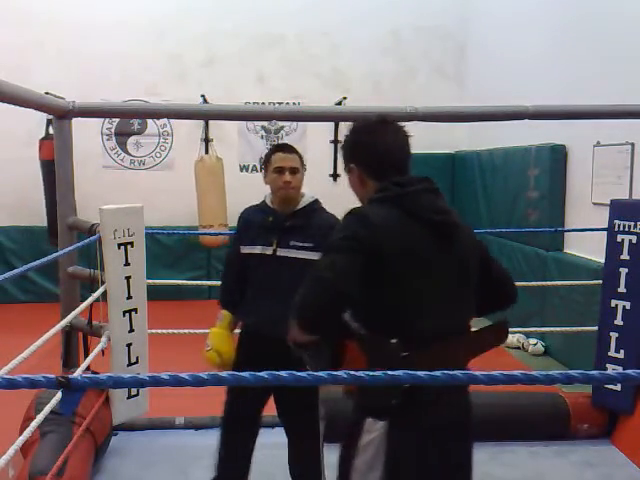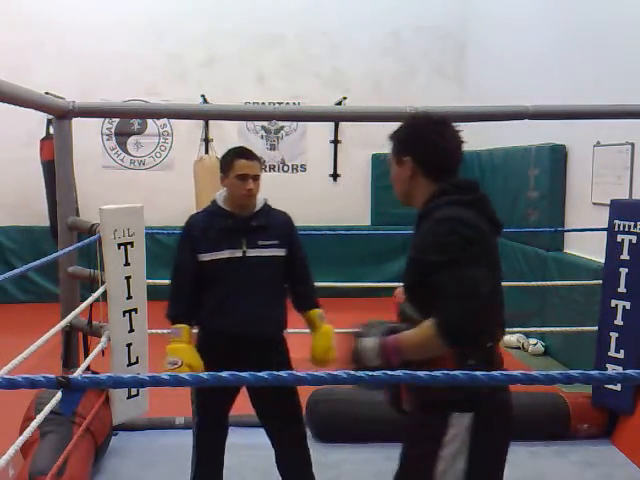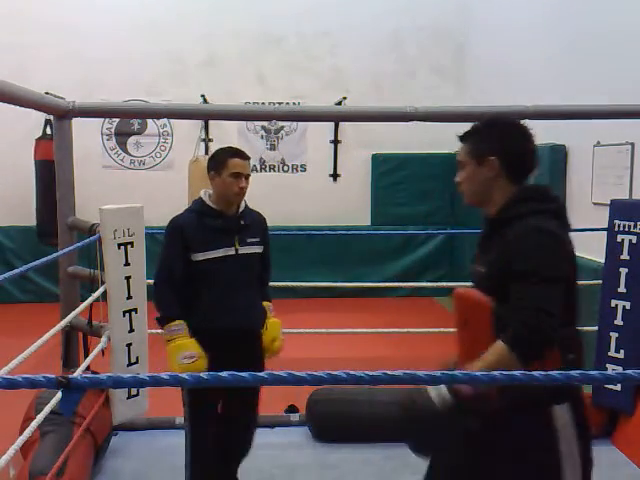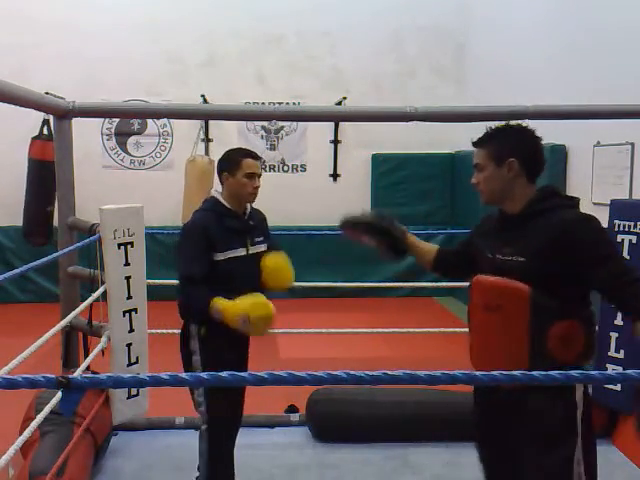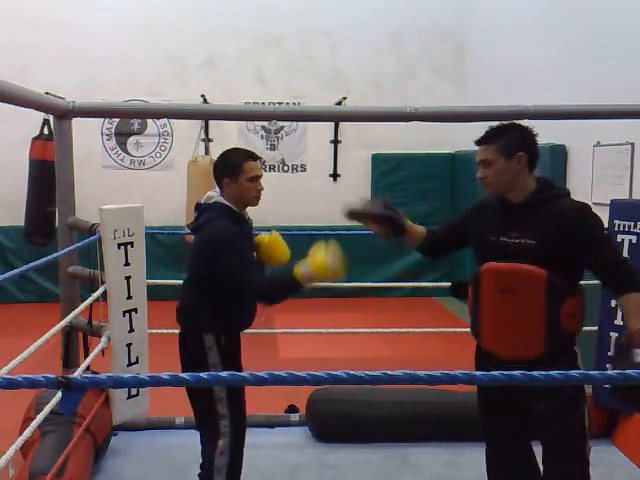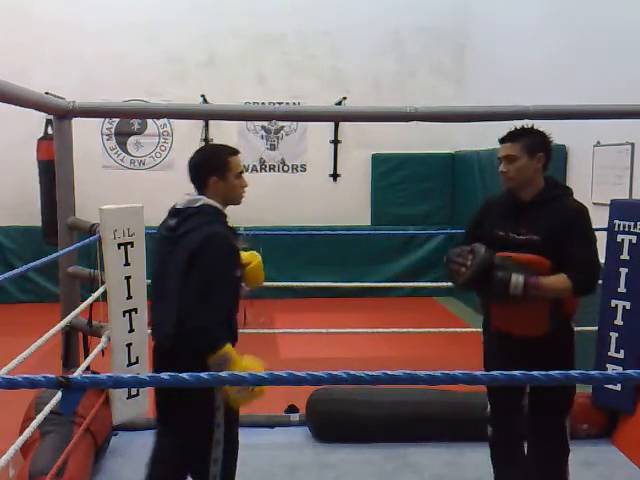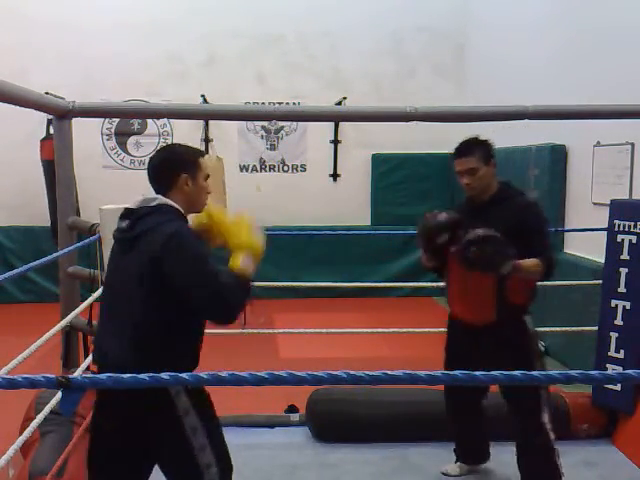
dt=0.4s
person 1, frame 1
left shoulder: (365, 224)
right shoulder: (454, 227)
left elbow: (313, 312)
right elbow: (502, 295)
left wrist: (300, 332)
left hip: (394, 414)
right hip: (451, 405)
person 1, frame 2
left shoulder: (447, 228)
right shoulder: (455, 219)
left elbow: (464, 321)
left wrist: (384, 348)
left hip: (458, 414)
right hip: (443, 405)
person 1, frame 3
left shoulder: (536, 235)
right shoulder: (499, 227)
left elbow: (531, 336)
left wrist: (454, 388)
right wrist: (460, 380)
left hip: (541, 411)
right hip: (486, 399)
person 1, frame 4
left shoulder: (571, 229)
right shoulder: (491, 226)
right elbow: (452, 264)
right wrist: (399, 239)
left hip: (551, 391)
right hip: (493, 382)
person 1, frame 5
left shoulder: (569, 216)
right shoulder: (483, 213)
right elbow: (436, 242)
right wrist: (397, 224)
left hip: (553, 364)
right hip: (494, 360)
person 1, frame 6
left shoulder: (568, 212)
right shoulder: (493, 207)
left elbow: (585, 279)
right elbow: (458, 254)
left wrist: (523, 284)
right wrist: (462, 263)
left hip: (550, 337)
right hip: (500, 332)
left knee: (548, 423)
right knee: (504, 419)
person 1, frame 7
left shoulder: (522, 209)
right shoulder: (459, 213)
left elbow: (544, 266)
right elbow: (431, 263)
left wrist: (507, 265)
right wrist: (431, 248)
left hip: (507, 326)
right hip: (463, 323)
left knee: (528, 406)
right knee: (460, 396)
person 2, frame 1
left shoulder: (325, 225)
right shoulder: (250, 220)
right elbow: (233, 279)
right wrist: (223, 329)
right hip: (253, 341)
left knee: (303, 431)
right knee: (237, 421)
person 2, frame 2
left shoulder: (280, 223)
right shoulder: (199, 226)
left elbow: (301, 280)
right elbow: (182, 288)
left wrist: (320, 327)
right wrist: (180, 341)
left hip: (268, 344)
right hip: (215, 344)
left knee: (287, 426)
right knee: (208, 427)
person 2, frame 3
left shoulder: (256, 222)
right shoulder: (184, 225)
right elbow: (166, 288)
left wrist: (269, 318)
right wrist: (177, 339)
left hip: (248, 338)
right hip: (203, 342)
left knee: (243, 418)
right knee: (202, 422)
person 2, frame 4
left shoulder: (256, 219)
right shoulder: (202, 224)
left elbow: (262, 268)
right elbow: (191, 287)
left wrist: (275, 273)
right wrist: (226, 309)
left hip: (237, 332)
right hip: (205, 333)
left knee: (230, 414)
right knee: (215, 418)
person 2, frame 5
left shoulder: (227, 220)
right shoulder: (223, 230)
left elbow: (241, 272)
right elbow: (260, 287)
left wrist: (261, 252)
right wrist: (309, 271)
left hip: (213, 335)
right hip: (207, 341)
left knee: (226, 420)
right knee: (224, 428)
person 2, frame 6
left shoulder: (177, 222)
right shoulder: (214, 236)
right elbow: (204, 316)
left wrist: (233, 271)
right wrist: (231, 363)
left hip: (168, 352)
right hip: (197, 359)
left knee: (173, 439)
person 2, frame 7
left shoulder: (137, 226)
right shoulder: (176, 237)
right elbow: (223, 305)
left wrist: (203, 238)
right wrist: (245, 254)
left hip: (116, 375)
right hip: (158, 381)
